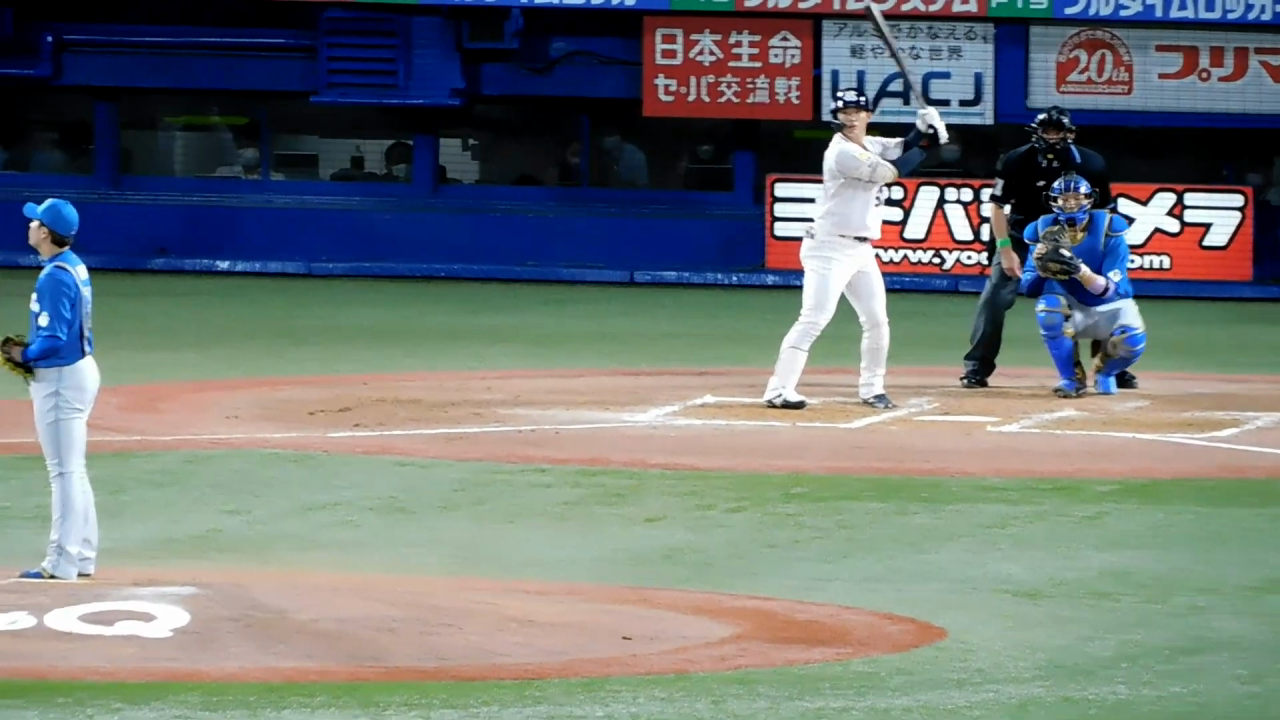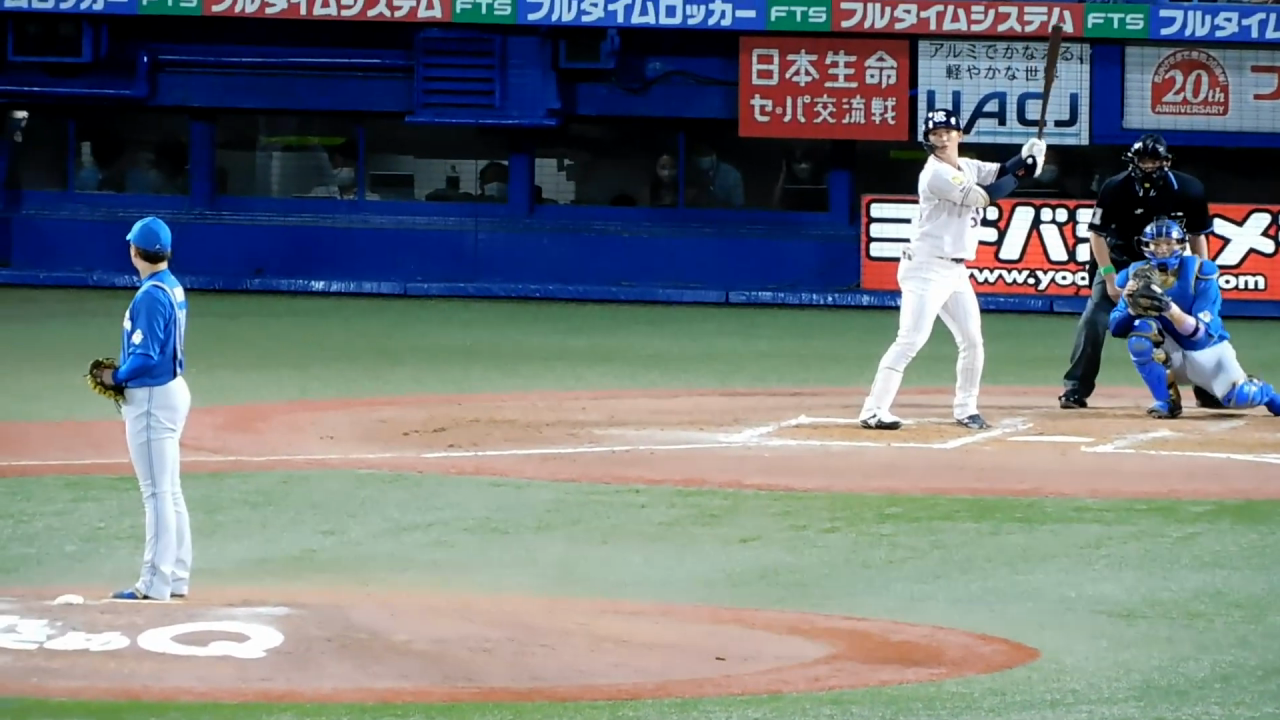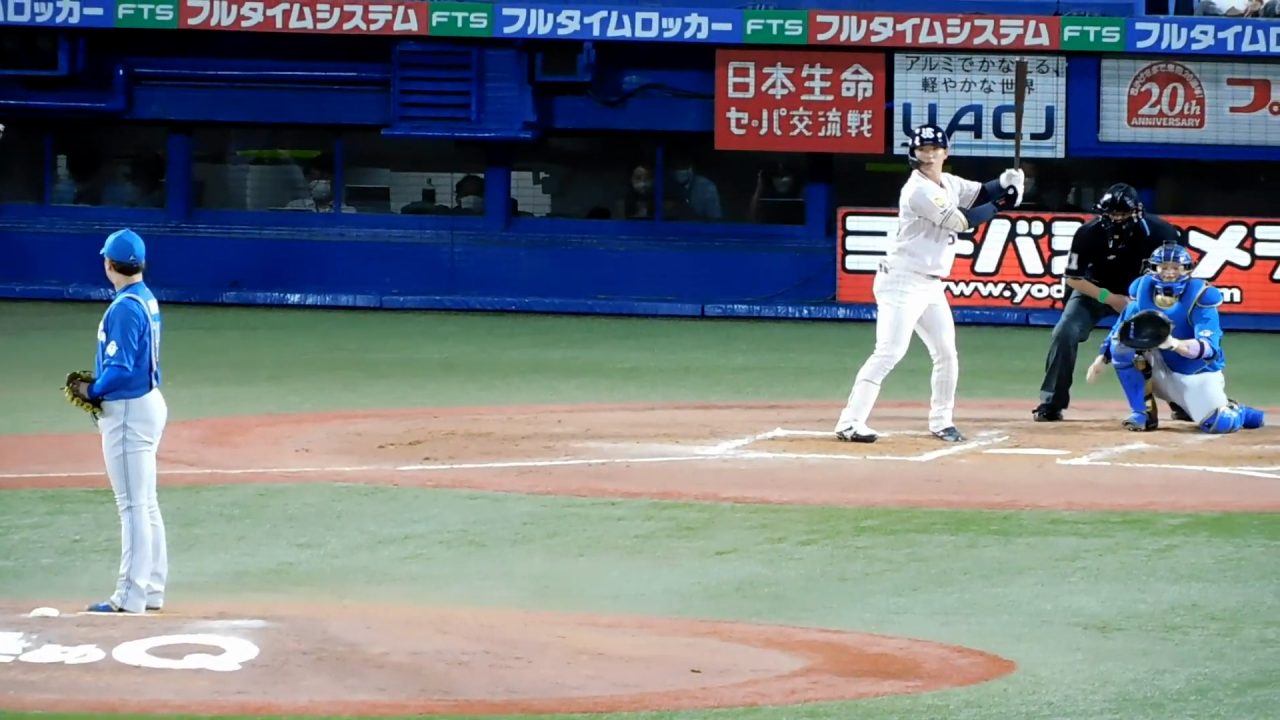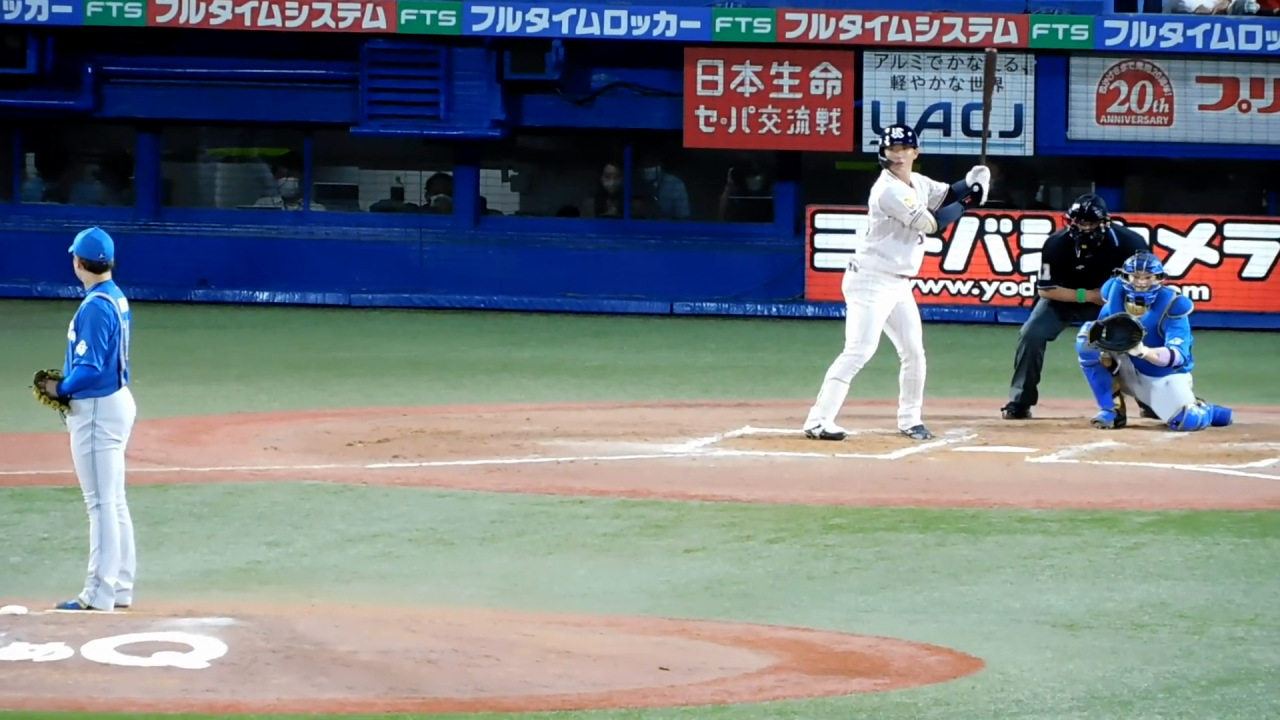
dt=0.5s
person 1, frame 1
left shoulder: (54, 276)
right shoulder: (74, 266)
left elbow: (53, 339)
left wrist: (24, 355)
right wrist: (30, 349)
left hip: (61, 378)
right hip: (79, 370)
left knee: (63, 471)
right knee: (73, 470)
left ankle: (63, 564)
right ankle: (82, 555)
person 1, frame 2
left shoulder: (150, 295)
right shoulder: (173, 288)
left elbow: (145, 356)
left wrist: (115, 377)
right wrist: (123, 374)
left hip: (152, 398)
right hip: (170, 390)
left knee: (156, 491)
right knee: (169, 490)
left ankle: (155, 584)
right ankle: (175, 577)
person 1, frame 3
left shoulder: (124, 307)
right shoulder: (147, 300)
left elbow: (120, 368)
left wrist: (91, 391)
right wrist: (99, 386)
left hip: (129, 410)
right hip: (147, 401)
left knee: (132, 504)
right knee: (145, 502)
left ankle: (131, 596)
right ankle: (151, 588)
person 1, frame 4
left shoulder: (94, 306)
right shoulder: (117, 298)
left elbow: (89, 368)
left wrist: (59, 389)
right wrist: (68, 385)
left hip: (97, 409)
right hip: (115, 400)
left knee: (101, 502)
right knee: (114, 500)
left ankle: (99, 594)
right ankle: (119, 587)
person 2, frame 1
left shoulder: (871, 145)
right shoulder: (842, 152)
left elbow: (904, 147)
right elbow: (891, 171)
left wrist: (923, 129)
right wrist: (926, 143)
left hip: (861, 249)
right hip: (830, 247)
left knee: (877, 321)
right knee: (814, 319)
left ankle: (872, 387)
right ankle: (779, 390)
person 2, frame 2
left shoulder: (967, 167)
right shoulder: (936, 174)
left elbow: (1000, 173)
right elbow: (984, 197)
left wrist: (1025, 157)
right wrist: (1022, 173)
left hip: (956, 269)
right hip: (926, 267)
left knee: (972, 341)
right knee: (910, 340)
left ankle: (965, 409)
right ankle: (874, 410)
person 2, frame 3
left shoulder: (948, 182)
right shoulder: (919, 190)
left elbow: (981, 193)
right elbow: (962, 222)
left wrist: (1003, 184)
right wrist: (1002, 203)
left hip: (931, 283)
right hip: (903, 281)
left knee: (946, 354)
right knee: (888, 353)
left ankle: (941, 421)
right ankle: (850, 423)
person 2, frame 4
left shoulder: (917, 183)
right shoulder: (888, 190)
left elbow: (947, 195)
right elbow: (932, 223)
left wrist: (970, 183)
right wrist: (968, 199)
left hip: (899, 282)
right hip: (871, 280)
left knee: (914, 352)
right knee: (858, 351)
left ankle: (909, 419)
right ankle: (818, 421)
person 3, frame 1
left shoulder: (1091, 164)
right shoulder: (1016, 161)
left elbow: (1100, 211)
right elbow: (998, 207)
right wrist: (1005, 250)
right hip: (1023, 236)
right knee: (995, 297)
right ankle: (976, 368)
person 3, frame 2
left shoulder: (1189, 189)
right shoulder: (1114, 189)
left elbow: (1197, 236)
right elbow: (1097, 235)
right wrist: (1109, 278)
right hip: (1121, 261)
right knee: (1094, 319)
left ankle: (1208, 390)
right ankle: (1076, 389)
person 3, frame 3
left shoulder: (1161, 232)
right shoulder: (1089, 233)
right elbow: (1072, 277)
right wrist: (1109, 299)
right hip: (1096, 291)
right knee: (1065, 334)
right ankle: (1051, 404)
person 3, frame 4
left shoulder: (1130, 242)
right shoulder: (1057, 244)
right elbow: (1045, 290)
right wrist: (1087, 295)
right hip: (1064, 297)
right knee: (1032, 334)
right ankle: (1020, 402)
person 4, frame 1
left shoulder: (1109, 231)
right shoulder: (1045, 231)
left elbow: (1112, 292)
right elbow: (1028, 289)
left wrist: (1080, 270)
right wrist: (1041, 268)
left hip: (1110, 307)
right hip: (1073, 309)
left knee: (1132, 339)
right knee: (1048, 306)
left ankle: (1107, 372)
right ankle: (1071, 378)
person 4, frame 2
left shoulder: (1199, 274)
right shoulder: (1138, 276)
left elbow: (1202, 333)
right elbow: (1116, 329)
left wrist: (1170, 309)
right wrist: (1132, 307)
left hip: (1207, 351)
right hip: (1172, 355)
left knee: (1240, 398)
right knee: (1140, 331)
left ankle: (1264, 394)
right ankle: (1167, 400)
person 4, frame 3
left shoulder: (1200, 297)
right shoulder: (1143, 292)
left elbow: (1209, 348)
right elbow: (1121, 332)
left wrist: (1173, 343)
right wrist: (1101, 359)
left hip: (1197, 375)
right hip: (1160, 373)
left knee: (1221, 423)
left ankle: (1236, 412)
right ankle: (1143, 413)
person 4, frame 4
left shoulder: (1171, 306)
right shoulder: (1115, 295)
left elbow: (1179, 356)
left wrist: (1143, 351)
left hip: (1166, 377)
right hip: (1128, 372)
left knee: (1188, 421)
right knee: (1089, 332)
left ankle: (1207, 411)
right ankle: (1111, 410)
